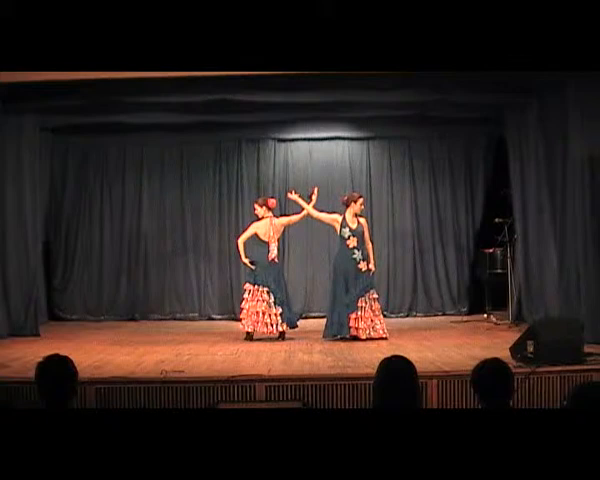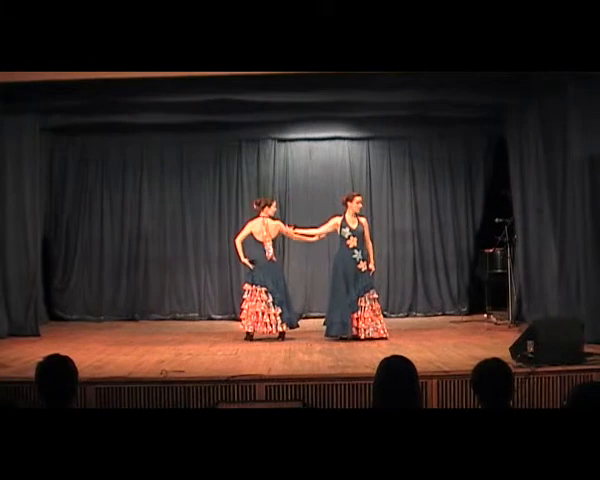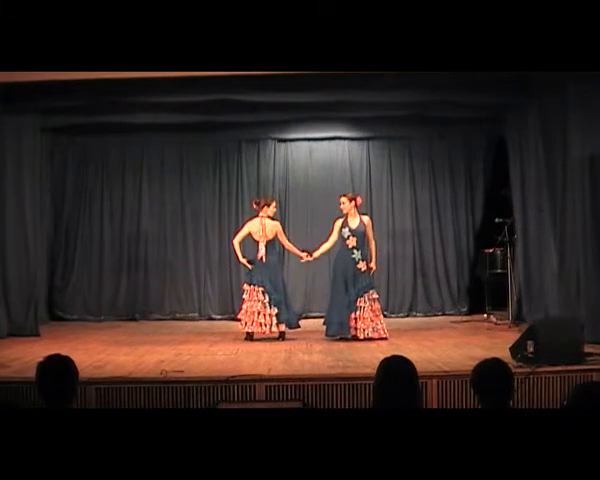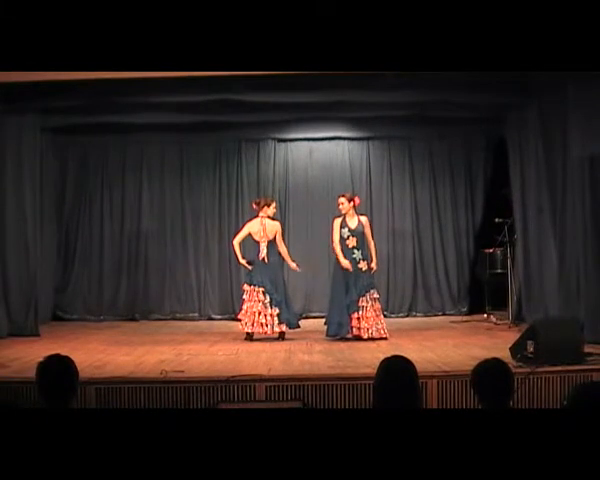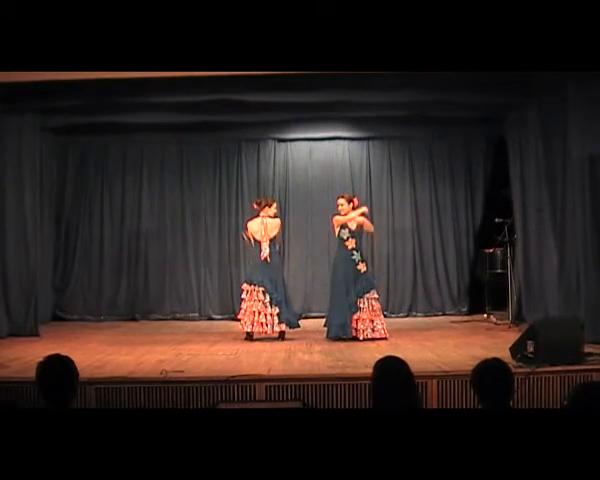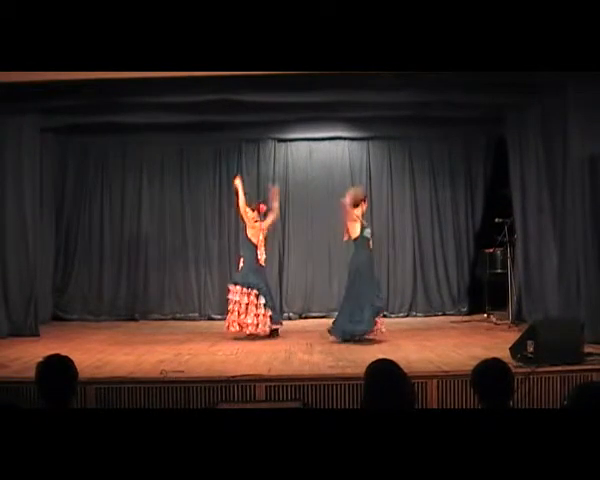
dt=0.7s
person 1, frame 1
left shoulder: (362, 221)
right shoulder: (338, 219)
left elbow: (368, 243)
right elbow: (315, 213)
left wrist: (371, 262)
right wrist: (297, 199)
left hip: (361, 264)
right hip: (344, 263)
left knee: (363, 296)
right knee: (345, 296)
left ankle: (362, 330)
right ankle: (345, 331)
person 1, frame 2
left shoulder: (363, 221)
right shoulder: (338, 221)
left elbow: (368, 242)
right elbow: (318, 231)
left wrist: (371, 262)
right wrist: (295, 230)
left hip: (361, 264)
right hip: (344, 263)
left knee: (363, 296)
right knee: (344, 295)
left ankle: (364, 331)
right ankle: (345, 330)
person 1, frame 3
left shoulder: (365, 220)
right shoulder: (340, 222)
left elbow: (371, 241)
right elbow: (330, 241)
left wrist: (373, 260)
right wrist: (315, 254)
left hip: (360, 264)
right hip: (343, 263)
left knee: (363, 295)
right knee: (343, 296)
left ankle: (363, 331)
right ankle: (345, 331)
person 1, frame 4
left shoulder: (363, 220)
right shoulder: (338, 221)
left elbow: (370, 241)
right elbow: (335, 242)
left wrist: (374, 260)
right wrist: (341, 259)
left hip: (361, 263)
right hip: (345, 262)
left knee: (364, 295)
right knee: (344, 295)
left ankle: (364, 331)
right ankle: (345, 331)
person 1, frame 5
left shoulder: (360, 220)
right shoulder: (337, 220)
left elbow: (371, 229)
right elbow: (348, 218)
left wrist: (363, 215)
right wrist: (360, 211)
left hip: (359, 262)
right hip: (342, 263)
left knee: (364, 296)
right knee: (344, 296)
left ankle: (364, 330)
right ankle: (343, 331)
person 1, frame 6
left shoulder: (356, 218)
right shoulder: (353, 217)
left elbow: (349, 209)
right elbow: (346, 206)
left wrist: (352, 197)
right wrist: (348, 198)
left hip: (365, 261)
right hip: (361, 261)
left knee: (365, 295)
right knee: (361, 295)
left ankle: (359, 330)
right ankle: (354, 331)
person 2, frame 1
left shoulder: (257, 225)
right shoulder: (281, 222)
left elbow: (240, 240)
right elbow: (301, 214)
left wrist: (243, 258)
right wrist: (313, 202)
left hip: (258, 267)
right hip: (274, 266)
left knee: (254, 298)
right knee: (277, 297)
left ankle: (250, 332)
right ankle: (281, 331)
person 2, frame 2
left shoulder: (252, 224)
right shoulder: (277, 224)
left elbow: (238, 240)
right elbow: (294, 236)
left wrist: (243, 258)
right wrist: (312, 239)
left hip: (259, 266)
right hip: (273, 265)
left knee: (254, 297)
right knee: (280, 297)
left ankle: (249, 332)
right ankle: (281, 332)
person 2, frame 3
left shoulder: (251, 224)
right shoulder: (275, 225)
left elbow: (235, 241)
right elbow: (286, 244)
left wrist: (241, 258)
right wrist: (301, 254)
left hip: (257, 264)
right hip: (273, 264)
left knee: (253, 296)
right knee: (276, 295)
left ankle: (250, 332)
right ankle: (281, 331)
person 2, frame 4
left shoulder: (251, 224)
right shoulder: (275, 225)
left elbow: (235, 241)
right elbow: (281, 247)
left wrist: (241, 259)
right wrist: (290, 262)
left hip: (257, 265)
right hip: (273, 264)
left knee: (254, 297)
right knee: (276, 295)
left ankle: (250, 332)
right ankle: (281, 331)
person 2, frame 5
left shoulder: (250, 224)
right shoulder: (276, 222)
left hip: (257, 264)
right hip: (273, 263)
left knee: (253, 296)
right knee: (276, 294)
left ankle: (249, 332)
right ankle: (281, 331)
person 2, frame 6
left shoulder: (251, 226)
right shoulder: (263, 226)
left elbow: (242, 207)
right elbow: (273, 214)
left wrist: (239, 187)
right wrist: (275, 196)
left hip: (248, 268)
right hip: (258, 267)
left knee: (245, 296)
right knee: (261, 294)
left ankle: (252, 327)
right ankle: (272, 327)
